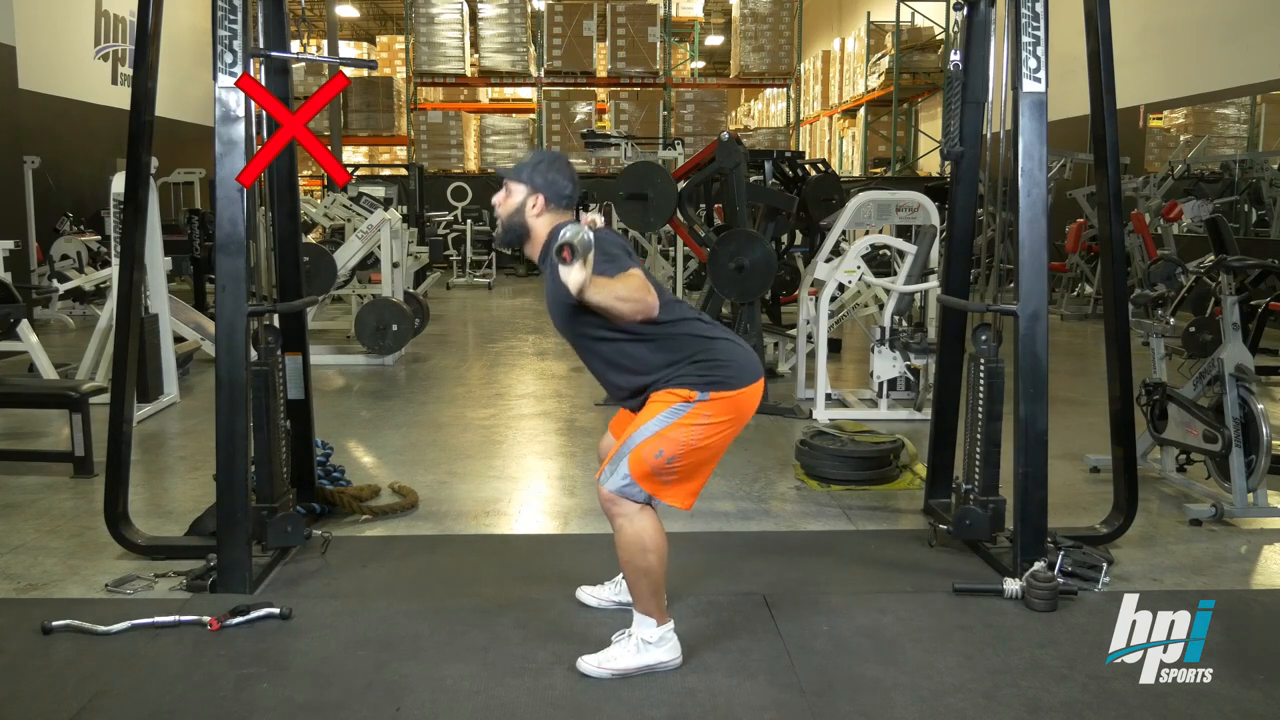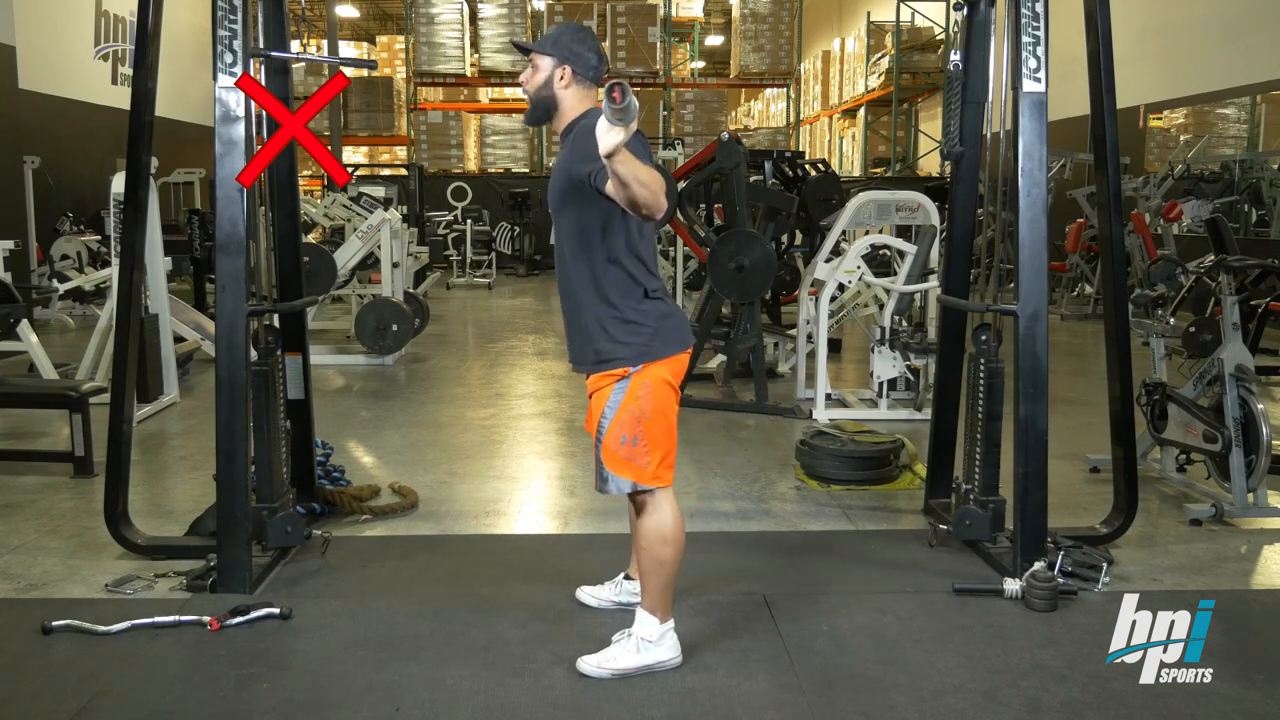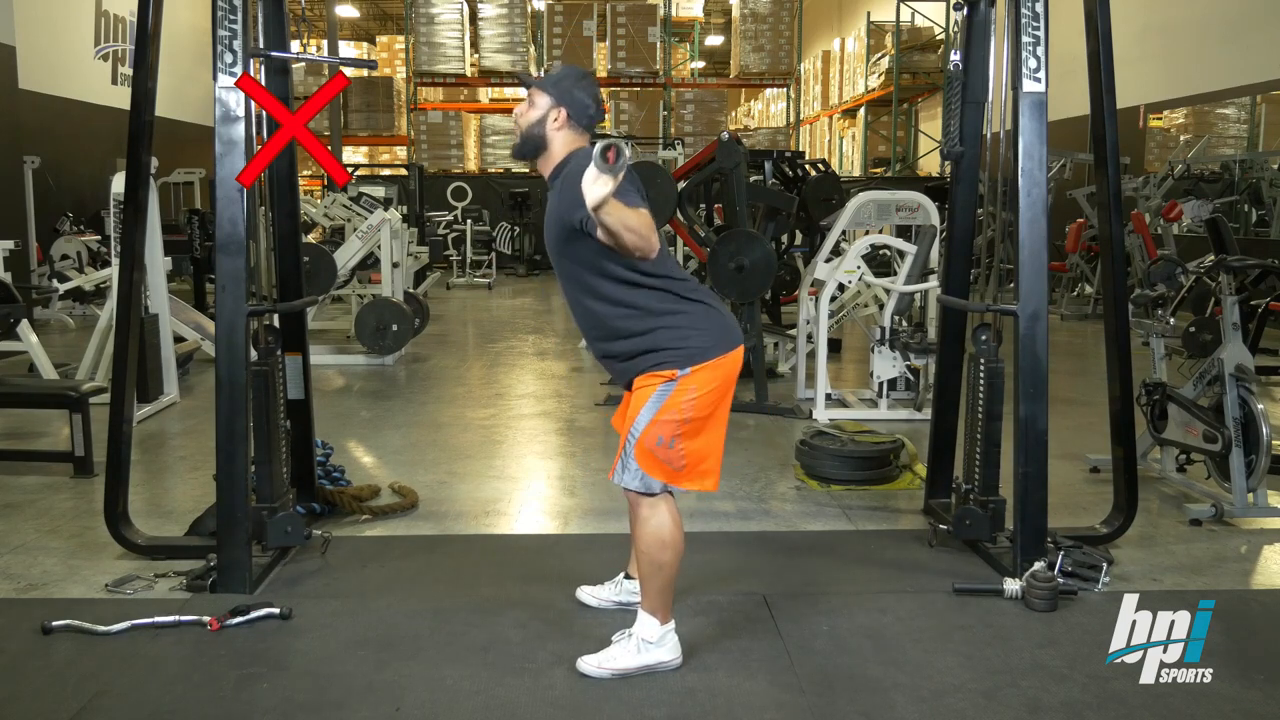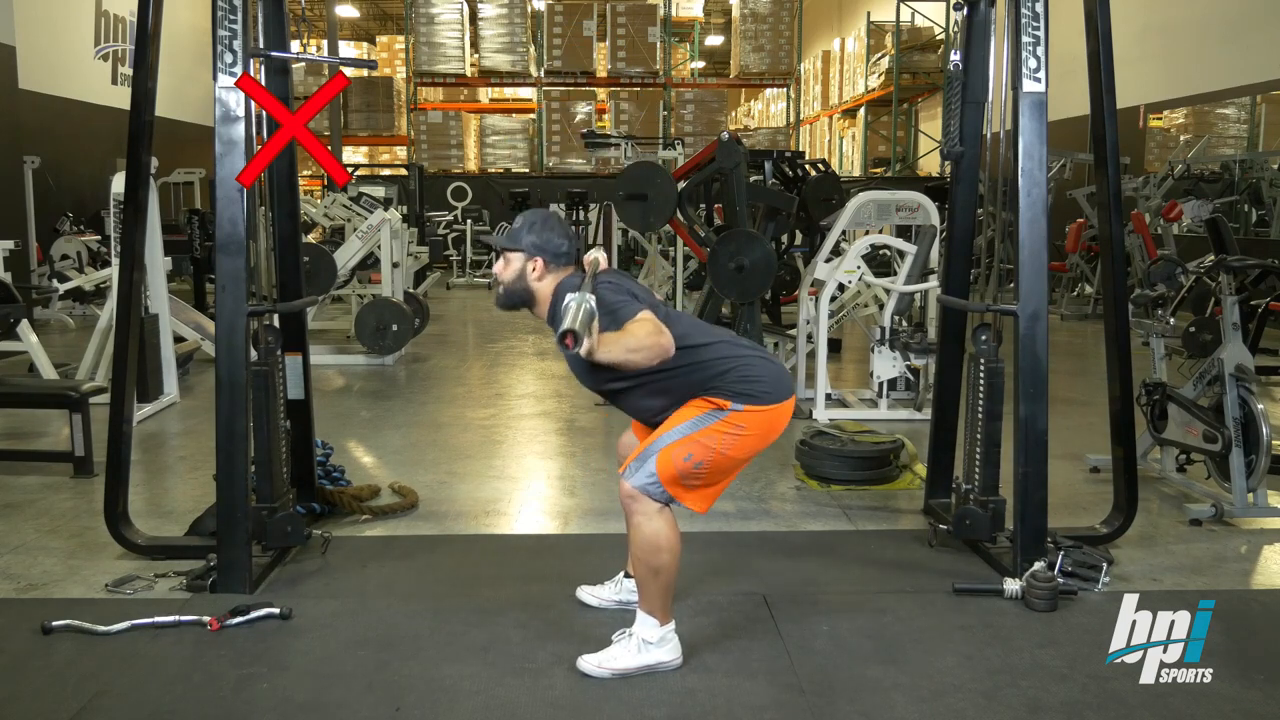
dt=0.7s
person 1, frame 1
right shoulder: (562, 251)
left elbow: (643, 300)
left wrist: (583, 286)
left hip: (712, 382)
right hip: (693, 374)
left knee: (620, 490)
right knee: (614, 454)
left ankle: (655, 638)
right ankle: (637, 583)
person 1, frame 2
left shoulder: (598, 137)
right shoulder: (582, 140)
left elbow: (652, 201)
left wrist: (617, 153)
left hip: (635, 345)
right hip: (622, 340)
left knee: (645, 484)
right knee: (634, 479)
left ankle: (655, 636)
right ankle: (638, 580)
person 1, frame 3
left shoulder: (585, 171)
right shoulder: (570, 179)
left elbow: (645, 242)
left wrist: (604, 205)
left hip: (690, 349)
right hip: (669, 347)
left knee: (643, 480)
right knee: (636, 469)
left ankle: (655, 638)
right ankle: (638, 580)
person 1, frame 4
right shoulder: (582, 292)
left elbow: (656, 342)
left wrist: (597, 347)
left hip: (748, 397)
right hip: (730, 387)
left knee: (640, 487)
right knee: (631, 452)
left ankle: (655, 639)
right ankle: (637, 580)
